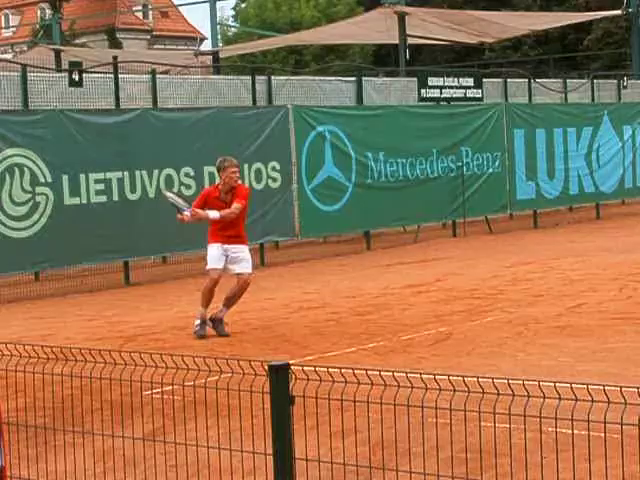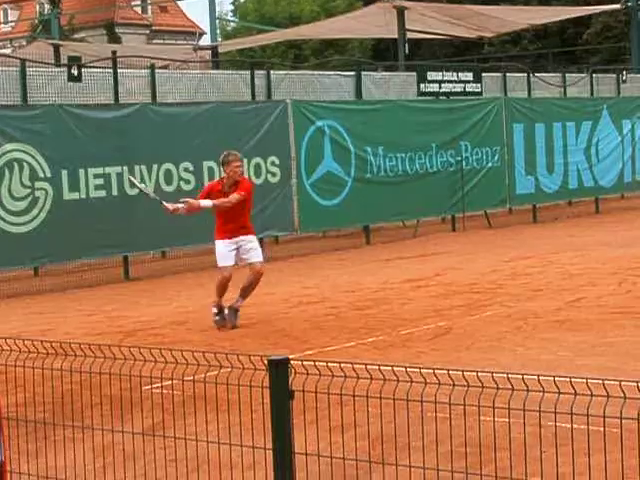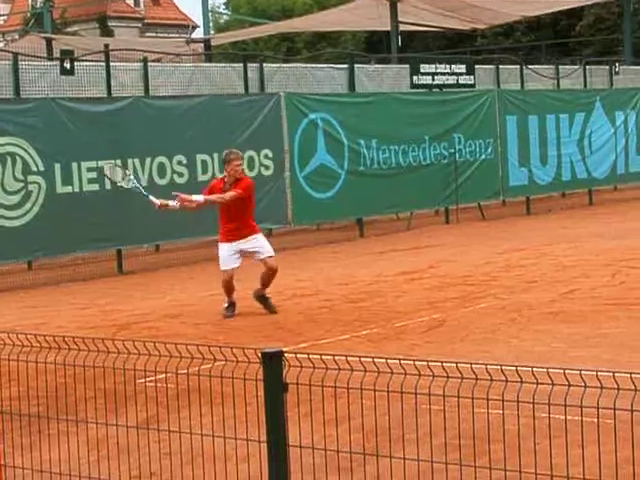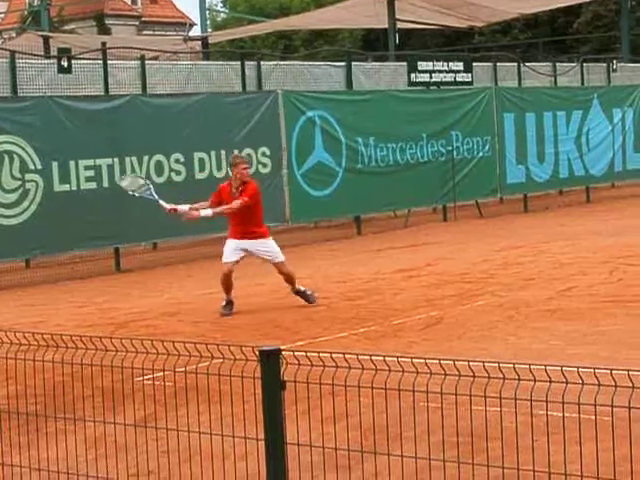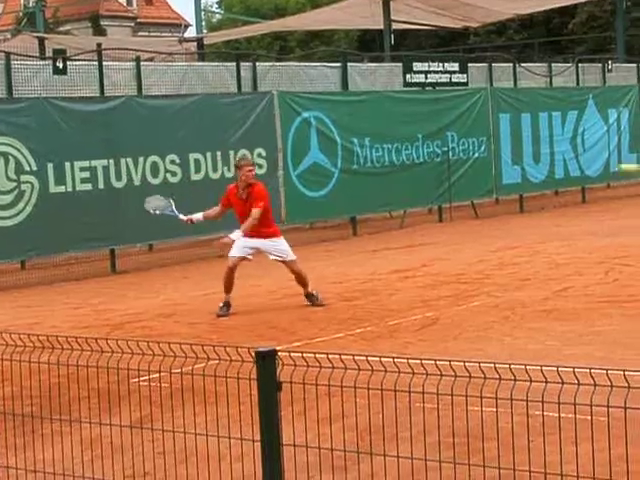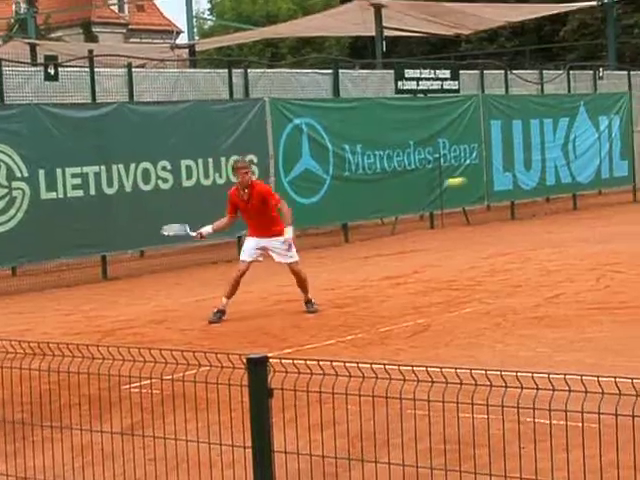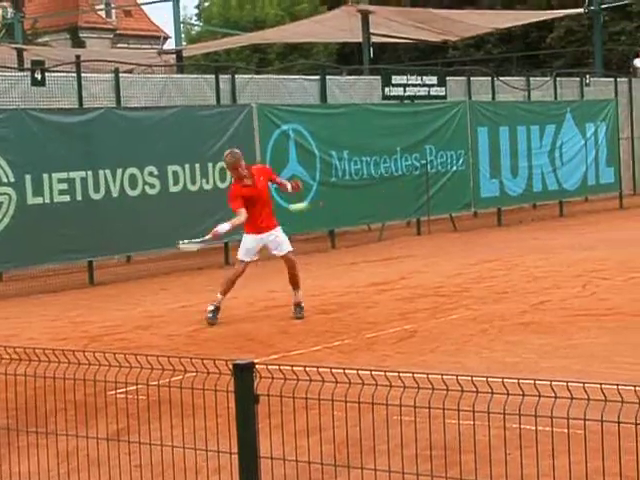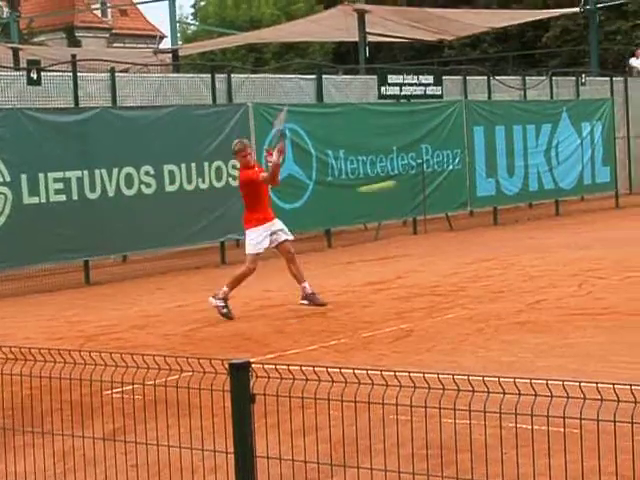
dt=0.1s
person 1, frame 1
left shoulder: (243, 192)
right shoulder: (208, 193)
left elbow: (232, 213)
right elbow: (194, 213)
left wrist: (211, 215)
right wrist: (186, 216)
left hip: (239, 243)
right hip: (217, 242)
left knee: (244, 281)
right knee: (214, 277)
left ankle: (217, 317)
right ankle: (201, 319)
person 1, frame 2
left shoulder: (246, 184)
right shoulder: (212, 187)
left elbow: (229, 202)
right elbow: (194, 206)
left wrist: (203, 204)
right wrist: (178, 207)
left hip: (246, 235)
right hip: (224, 238)
left knee: (258, 271)
right knee: (225, 275)
left ankle: (235, 308)
right ankle: (218, 307)
person 1, frame 3
left shoulder: (247, 183)
right shoulder: (216, 184)
left elbow: (224, 199)
right elbow: (195, 204)
left wrist: (196, 198)
right wrist: (172, 203)
left hip: (251, 235)
right hip: (227, 239)
left knee: (272, 266)
right knee: (228, 277)
left ankle: (261, 293)
right ankle: (230, 302)
person 1, frame 4
left shoulder: (252, 188)
right shoulder: (223, 189)
left elbow: (233, 208)
right elbow: (209, 205)
left wrist: (203, 214)
right wrist: (183, 208)
left hip: (260, 237)
right hip: (236, 238)
left knee: (284, 270)
right knee: (226, 271)
left ankle: (298, 289)
right ankle: (228, 301)
person 1, frame 5
left shoulder: (259, 190)
right shoulder: (230, 191)
left elbow: (254, 218)
right elbow: (220, 210)
left wrist: (234, 236)
right wrist: (198, 216)
left hip: (270, 237)
right hip: (247, 237)
left knee: (295, 269)
right knee: (231, 266)
left ankle: (310, 294)
right ankle: (226, 302)
person 1, frame 6
left shoulder: (262, 188)
right shoulder: (233, 194)
left elbow: (285, 208)
right elbow: (229, 220)
left wrist: (289, 231)
right wrist: (208, 229)
left hip: (277, 236)
right hip: (255, 237)
left knee: (296, 270)
right knee: (240, 271)
left ankle: (308, 300)
right ankle: (222, 308)
person 1, frame 7
left shoulder: (258, 170)
right shoulder: (235, 190)
left elbow: (280, 182)
right elbow: (242, 218)
left wrist: (290, 186)
right wrist: (223, 227)
left hip: (272, 228)
right hip: (253, 233)
left knee: (291, 263)
right knee: (238, 270)
left ankle: (298, 302)
right ankle: (215, 306)
person 1, frame 8
left shoulder: (255, 167)
right shoulder: (245, 175)
left elbow: (274, 181)
right elbow: (269, 177)
left wrist: (273, 162)
left hip: (270, 220)
right hip: (255, 226)
left knee: (290, 253)
right knee: (251, 266)
left ankle: (308, 293)
right ankle: (221, 297)
